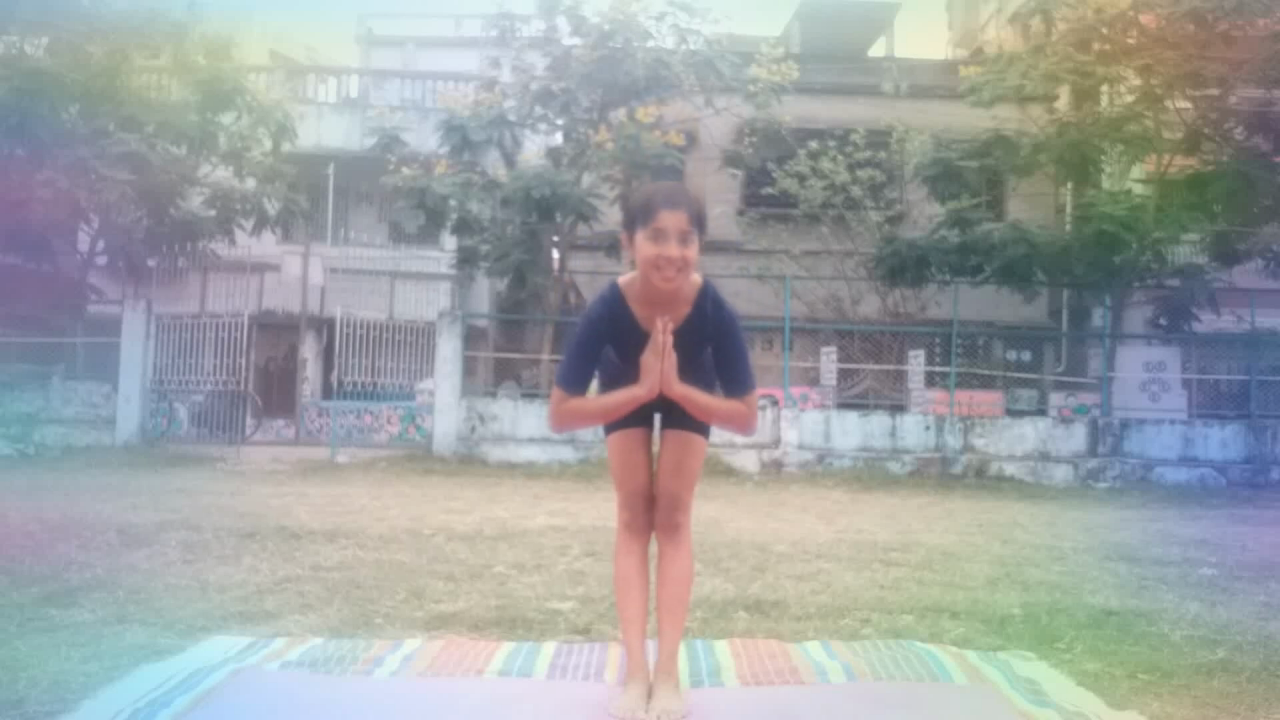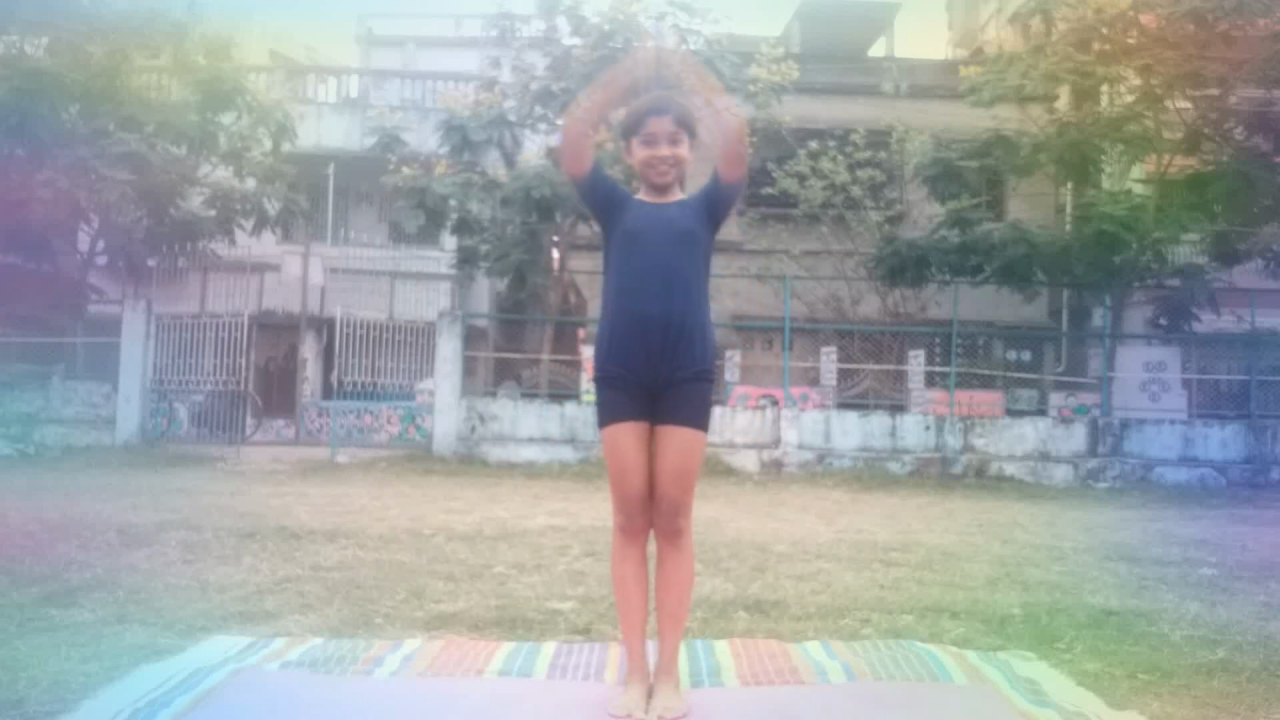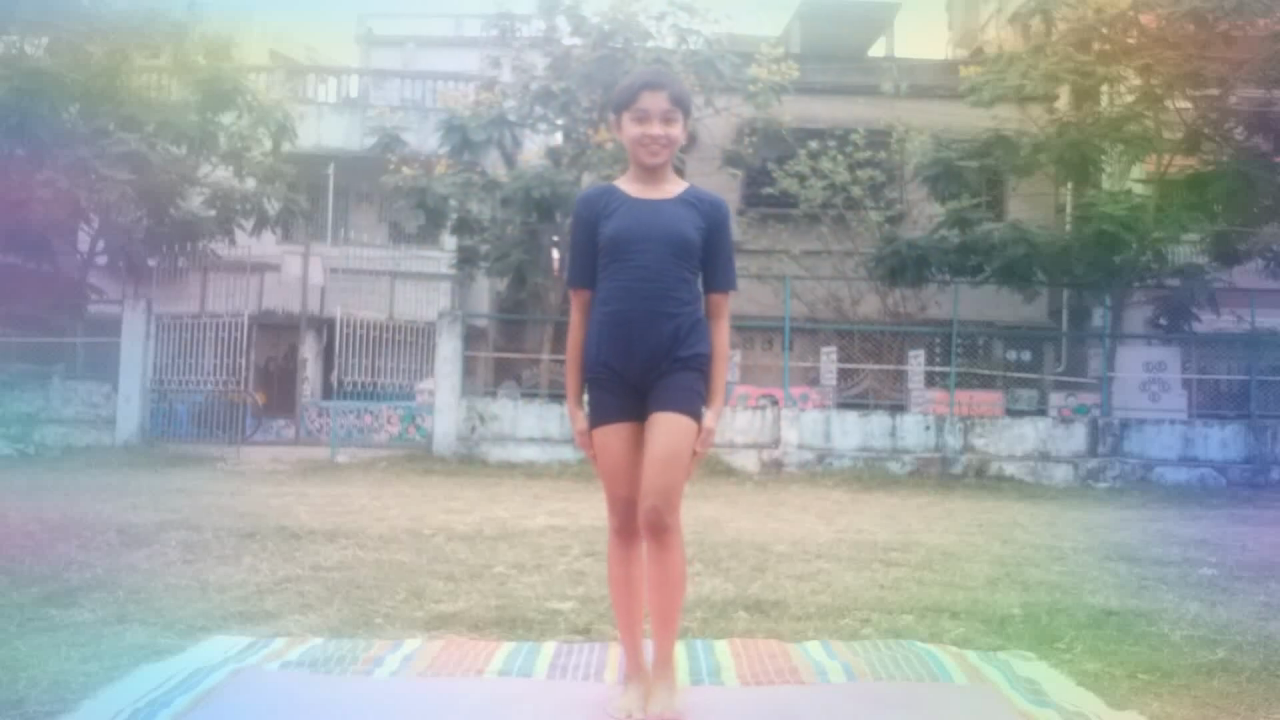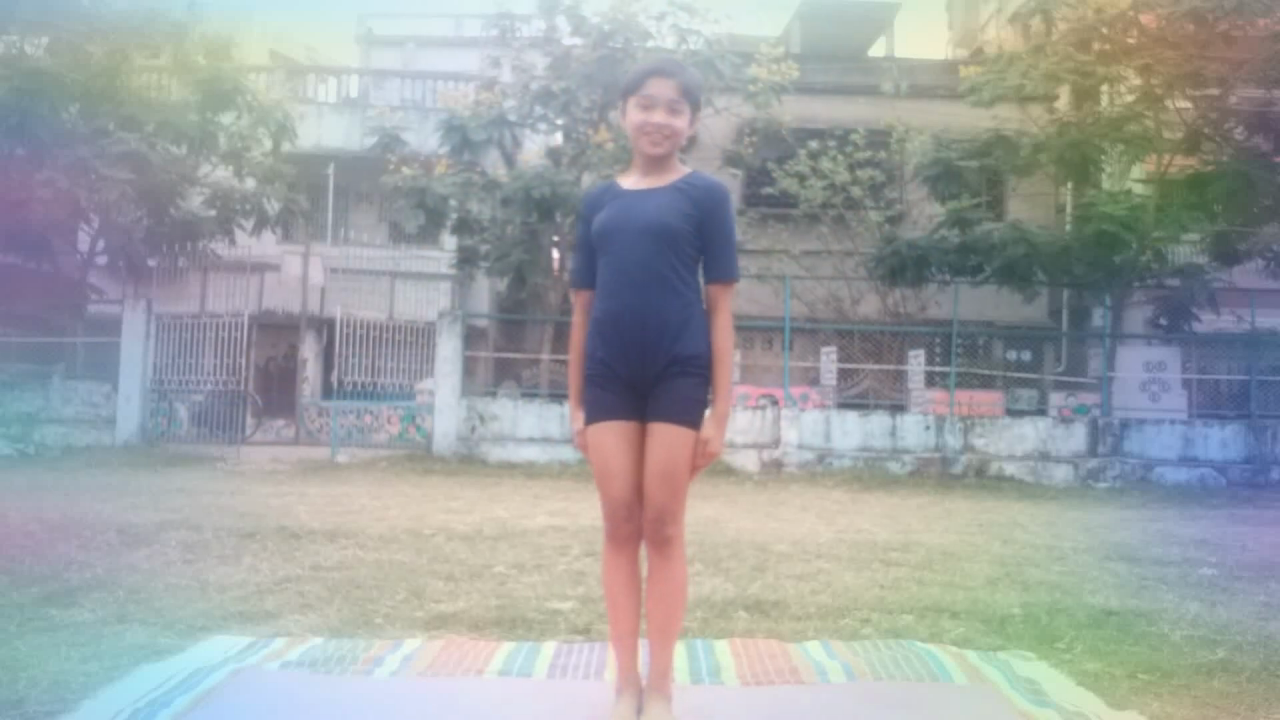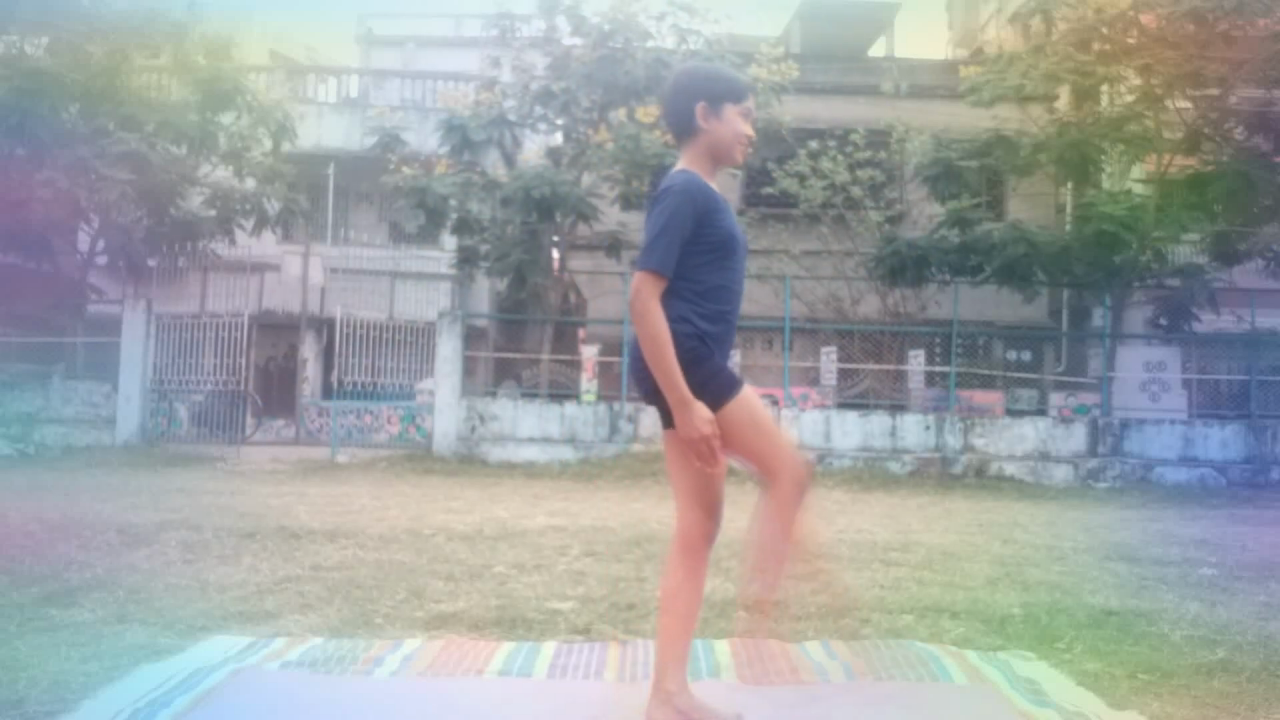
dt=1s
person 1, frame 1
left shoulder: (714, 309)
right shoulder: (608, 307)
left elbow: (746, 417)
right elbow: (561, 414)
left wrist: (675, 385)
right wrist: (642, 387)
left hip: (691, 396)
right hip: (625, 396)
left knee: (672, 516)
right knee: (633, 516)
left ankle: (668, 673)
right ankle: (634, 672)
person 1, frame 2
left shoulder: (705, 206)
right shoulder: (615, 204)
left elbow: (737, 144)
right elbow: (572, 146)
left wrist: (692, 73)
right wrist: (626, 73)
left hip: (687, 375)
right hip: (620, 374)
left knee: (673, 520)
right knee: (630, 519)
person 1, frame 3
left shoulder: (707, 209)
right shoulder: (595, 205)
left elbow: (718, 311)
right elbow: (581, 307)
left wrist: (715, 402)
right wrist: (573, 400)
left hip: (679, 370)
right hip: (612, 376)
left knee: (659, 515)
right knee: (622, 525)
person 1, frame 4
left shoulder: (706, 194)
right shoulder: (597, 201)
left elbow: (720, 307)
right elbow: (582, 307)
left wrist: (720, 410)
right wrist: (575, 402)
left hip: (678, 373)
right hip: (609, 377)
left knee: (663, 529)
right knee: (619, 527)
person 1, frame 5
left shoulder: (702, 195)
right shoulder: (687, 193)
right elbow: (644, 298)
right wrist: (686, 403)
left hip: (694, 367)
right hip: (684, 364)
left knee: (699, 523)
right knee: (788, 471)
right ankle: (758, 613)
